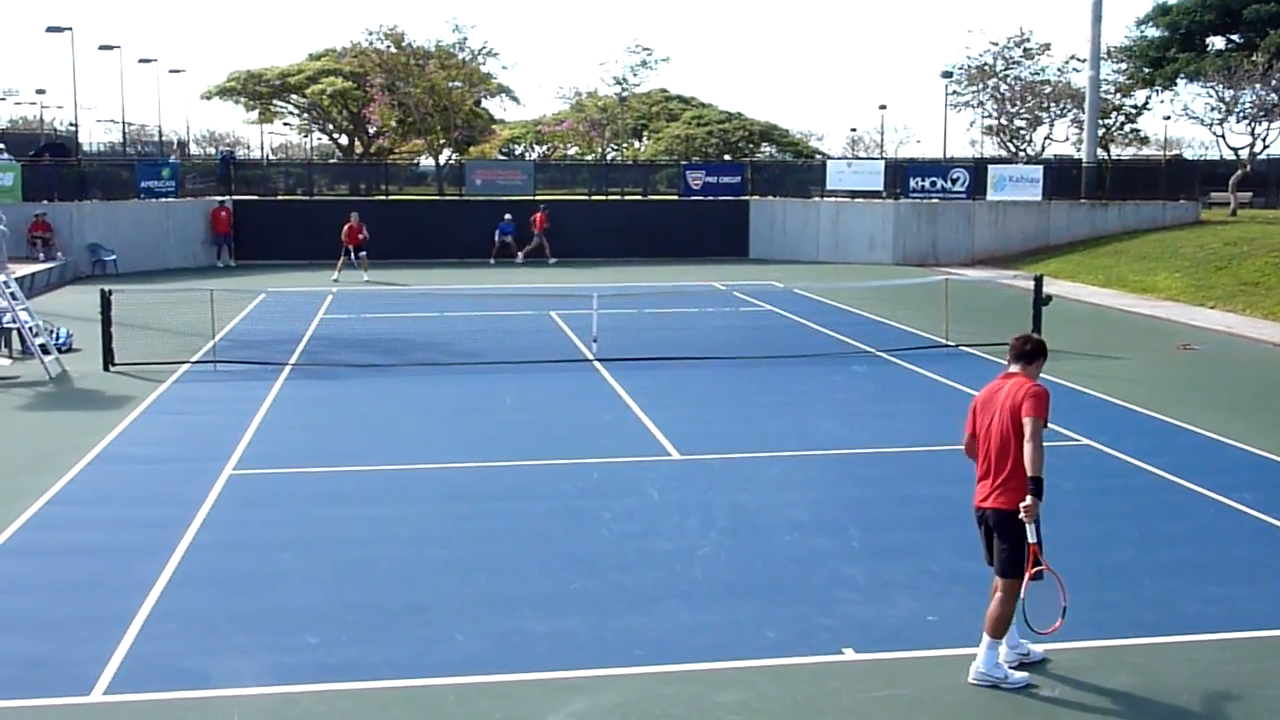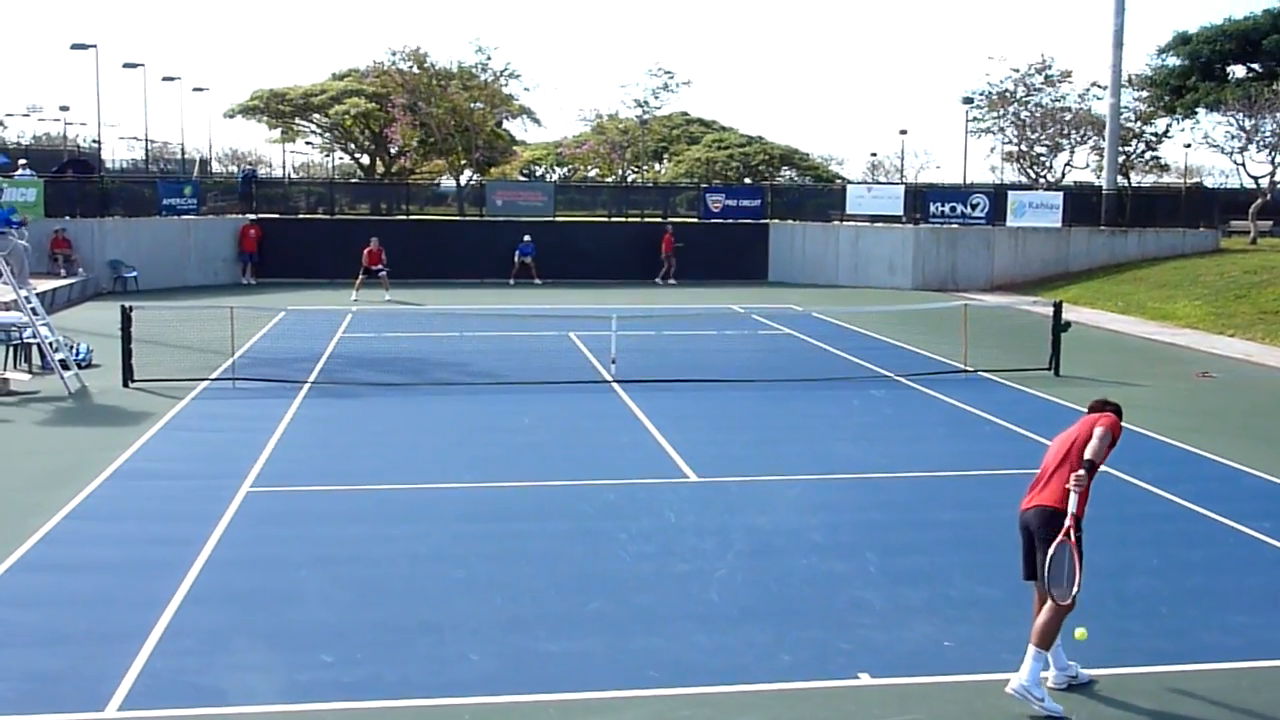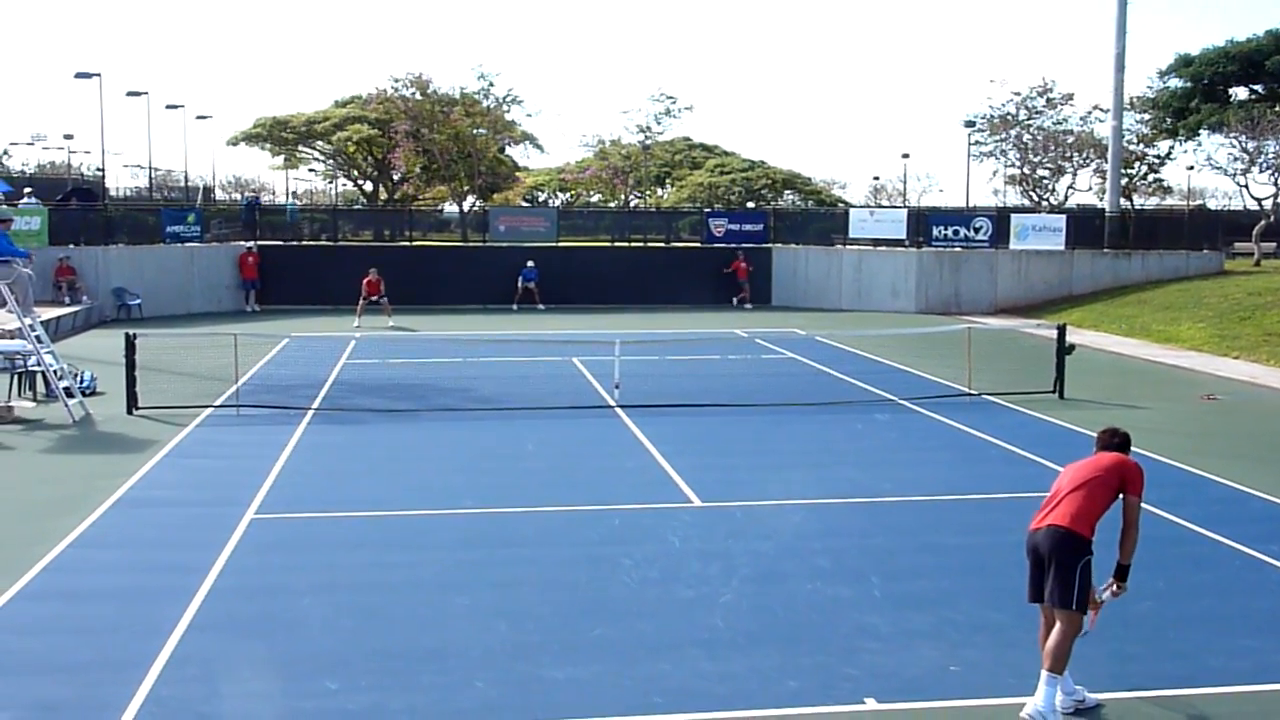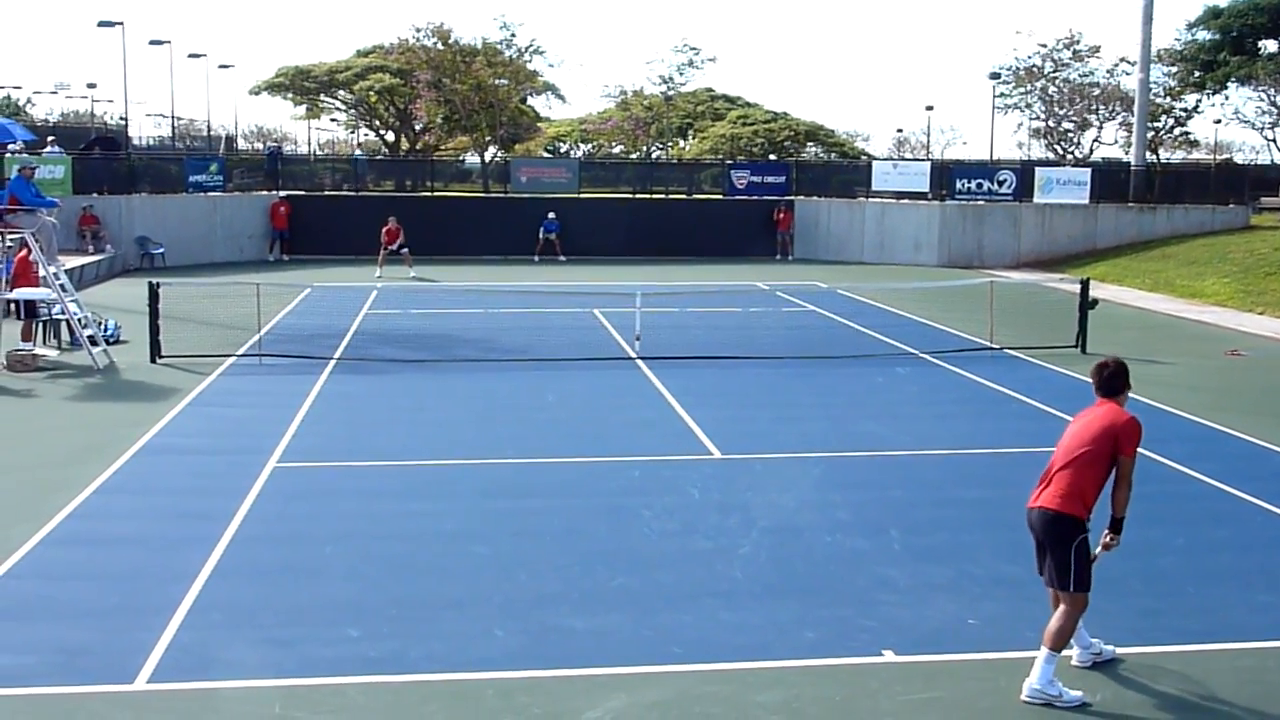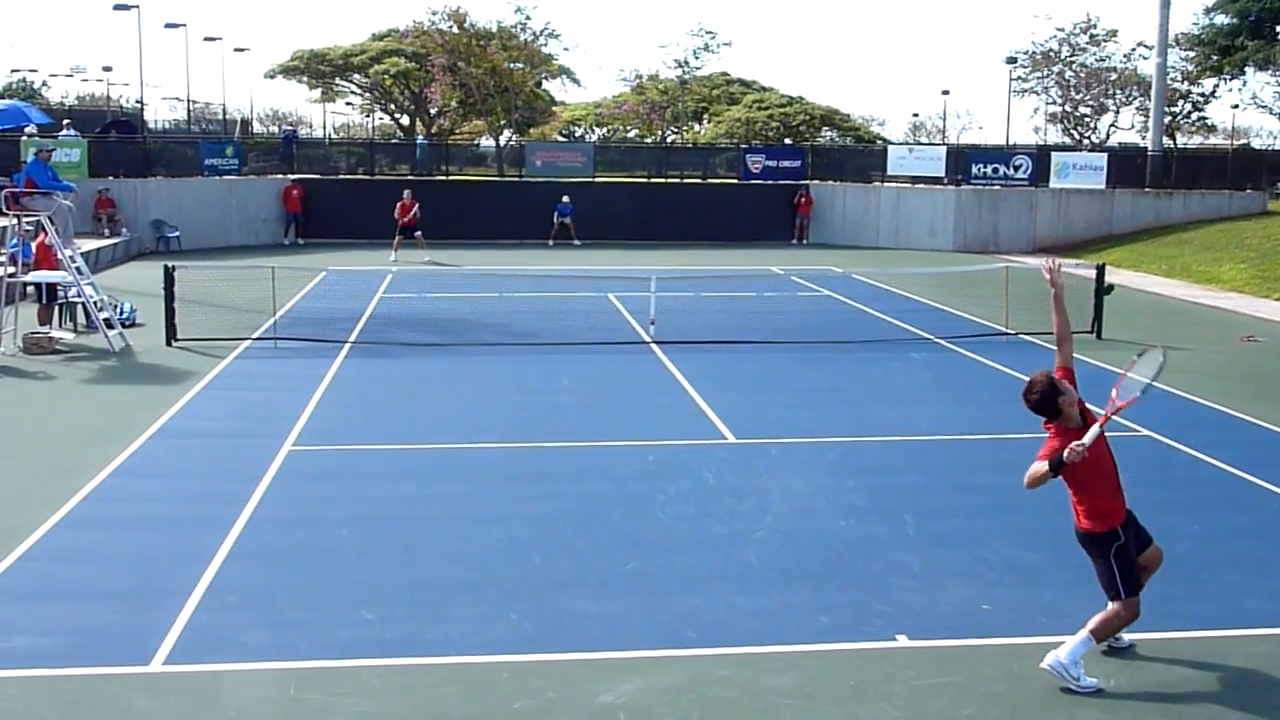
dt=1s
person 1, frame 1
left shoulder: (985, 394)
right shoulder: (1033, 392)
left elbow: (970, 448)
right elbow: (1031, 440)
right wrist: (1034, 490)
left hip: (985, 502)
right hip: (1014, 504)
left knee: (1004, 580)
right knee: (1009, 586)
left ankle: (1010, 648)
right ankle: (985, 665)
person 1, frame 2
left shoulder: (1068, 433)
right shoulder: (1109, 420)
right elbow: (1099, 440)
right wrist: (1088, 468)
left hip: (1029, 510)
right hip: (1056, 513)
left knee: (1045, 595)
left ankle: (1060, 669)
right ankle: (1027, 678)
person 1, frame 3
left shoulder: (1076, 466)
right shoulder: (1130, 467)
right elbow: (1130, 528)
left wrist: (1085, 587)
right wrist: (1121, 574)
left hip: (1036, 533)
right hip: (1067, 537)
left knee: (1050, 618)
right knee: (1069, 622)
left ankle: (1066, 693)
person 1, frame 4
left shoulder: (1084, 417)
right shoulder: (1127, 423)
right elbow: (1122, 483)
right wrist: (1116, 527)
left hip: (1038, 506)
right hip: (1063, 514)
left knee: (1061, 591)
right knee: (1074, 600)
left ankle: (1084, 648)
right ankle: (1039, 682)
person 1, frame 5
left shoulder: (1068, 394)
right shoulder: (1060, 442)
left elbow: (1063, 341)
right elbow: (1030, 478)
left wrist: (1057, 291)
right wrist: (1061, 462)
left hip: (1117, 515)
right hip: (1102, 528)
left knee: (1151, 559)
right knee: (1127, 608)
left ankle: (1105, 631)
right ankle: (1065, 657)
